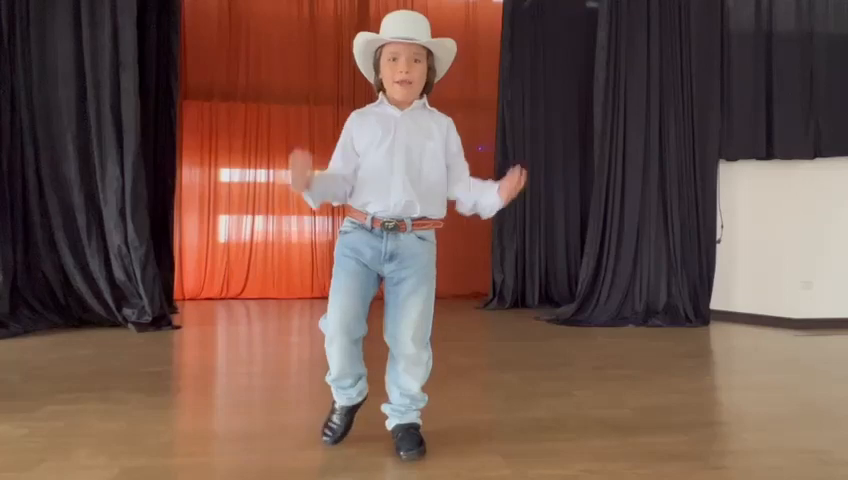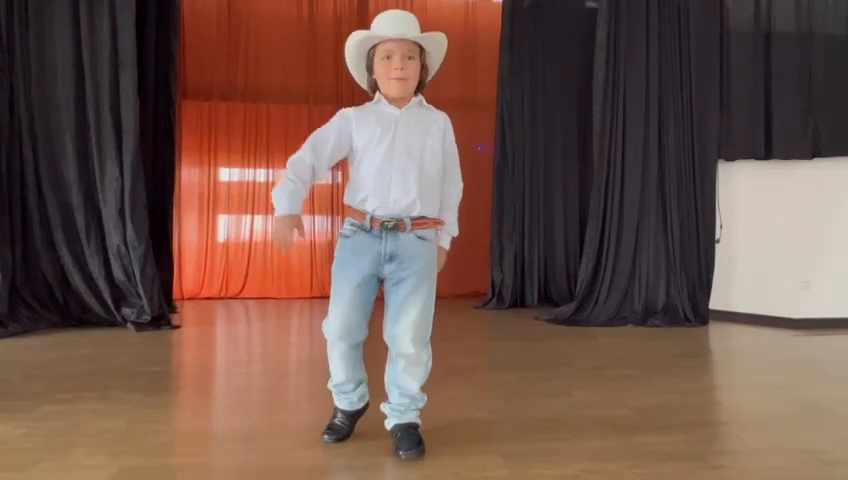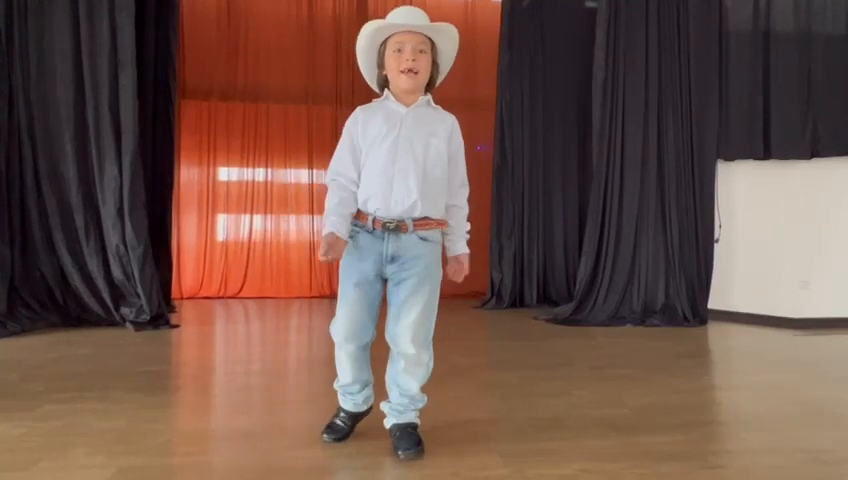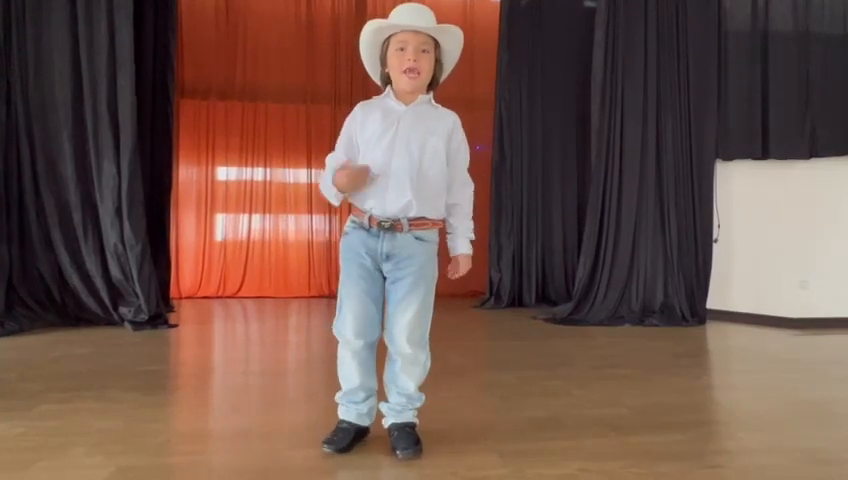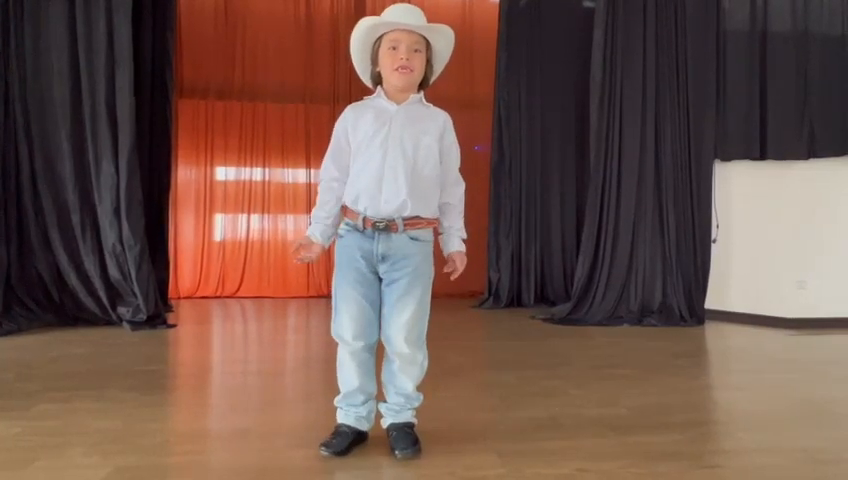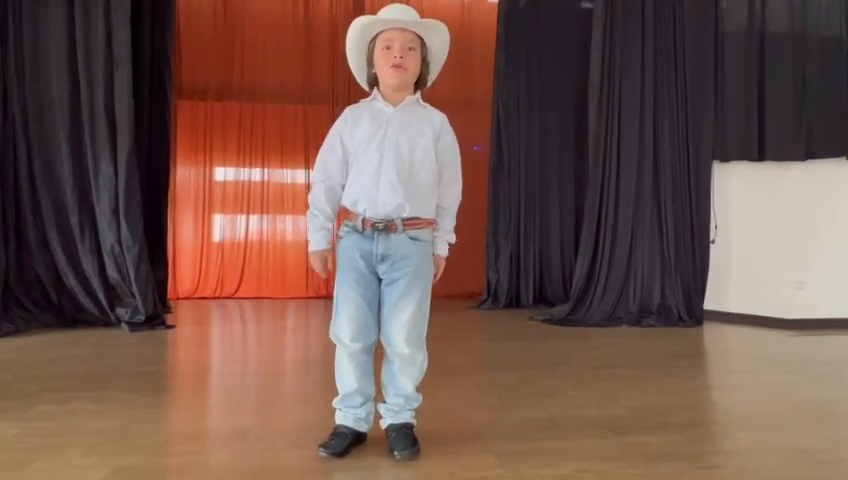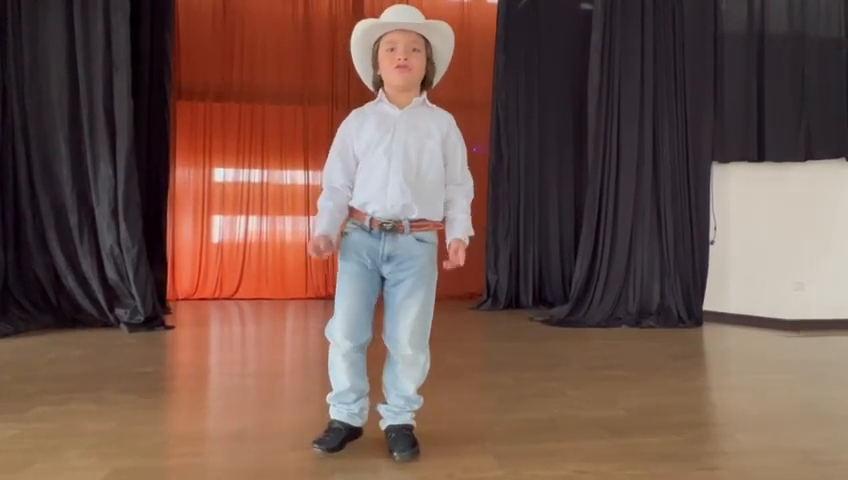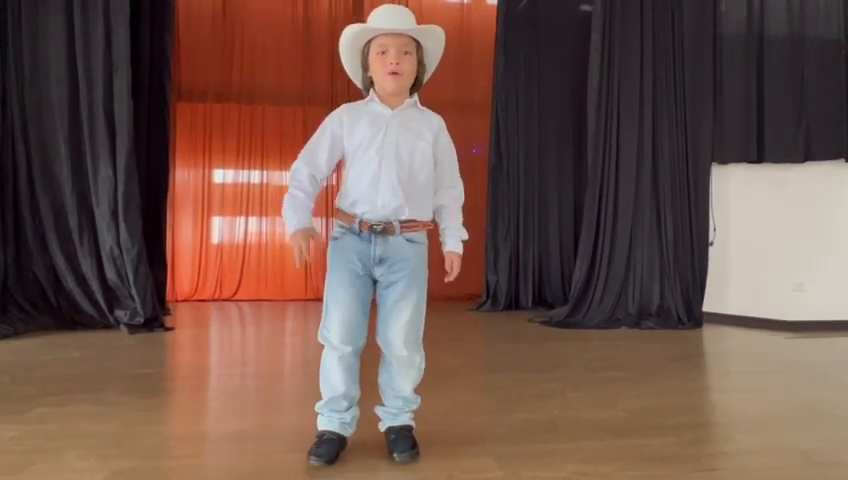
dt=0.4s
person 1, frame 1
left shoulder: (441, 126)
right shoulder: (360, 121)
left elbow: (460, 187)
right elbow: (340, 184)
left wrist: (498, 192)
right wrist: (307, 182)
left hip: (415, 243)
right hip: (359, 237)
left knee: (410, 339)
right knee: (340, 325)
left ankle: (404, 419)
right ankle: (347, 397)
person 1, frame 2
left shoulder: (438, 123)
right shoulder: (353, 120)
left elbow: (450, 187)
right elbow: (307, 160)
left wrist: (444, 238)
right wrist: (287, 205)
left hip: (415, 243)
right hip: (359, 237)
left knee: (410, 338)
right knee: (342, 330)
left ankle: (404, 418)
right ankle: (349, 403)
person 1, frame 3
left shoulder: (445, 124)
right shoulder: (363, 118)
left elbow: (456, 191)
right elbow: (343, 182)
left wrist: (457, 246)
right wrist: (335, 231)
left hip: (420, 243)
right hip: (366, 237)
left knee: (412, 339)
right knee: (349, 330)
left ankle: (403, 418)
right ankle: (353, 403)
person 1, frame 4
left shoulder: (446, 123)
right shoulder: (363, 115)
left elbow: (459, 190)
right elbow: (336, 166)
left wrist: (462, 244)
right wrist: (338, 179)
left hip: (416, 242)
right hip: (361, 235)
left knee: (408, 338)
right knee: (354, 332)
left ankle: (402, 419)
right ankle: (355, 416)
person 1, frame 5
left shoulder: (438, 121)
right shoulder: (354, 117)
left elbow: (451, 187)
right elbow: (333, 180)
left wrist: (454, 242)
right wrist: (319, 234)
left hip: (411, 242)
right hip: (356, 238)
left knee: (406, 339)
right knee: (352, 335)
left ankle: (400, 419)
right ankle: (353, 419)
person 1, frame 6
left shoulder: (435, 123)
right shoulder: (352, 118)
left elbow: (448, 190)
right elbow: (327, 181)
left wrist: (441, 246)
right wrist: (319, 240)
left hip: (410, 243)
right hip: (356, 239)
left knee: (405, 340)
right knee: (351, 336)
left ankle: (399, 420)
right ankle: (351, 421)
person 1, frame 7
left shoulder: (441, 123)
right shoulder: (358, 122)
left elbow: (458, 186)
right elbow: (337, 185)
left wrist: (459, 234)
right wrist: (325, 232)
left hip: (416, 244)
right hip: (360, 239)
left knee: (408, 341)
right knee: (346, 333)
left ankle: (399, 421)
right ankle: (347, 417)
person 1, frame 8
left shoulder: (432, 125)
right shoulder: (346, 119)
left elbow: (449, 190)
right elbow: (307, 172)
left wrist: (452, 242)
right wrist: (300, 222)
left hip: (407, 246)
right hip: (350, 240)
left knee: (403, 342)
right knee: (339, 337)
left ankle: (398, 423)
right ankle: (335, 425)
